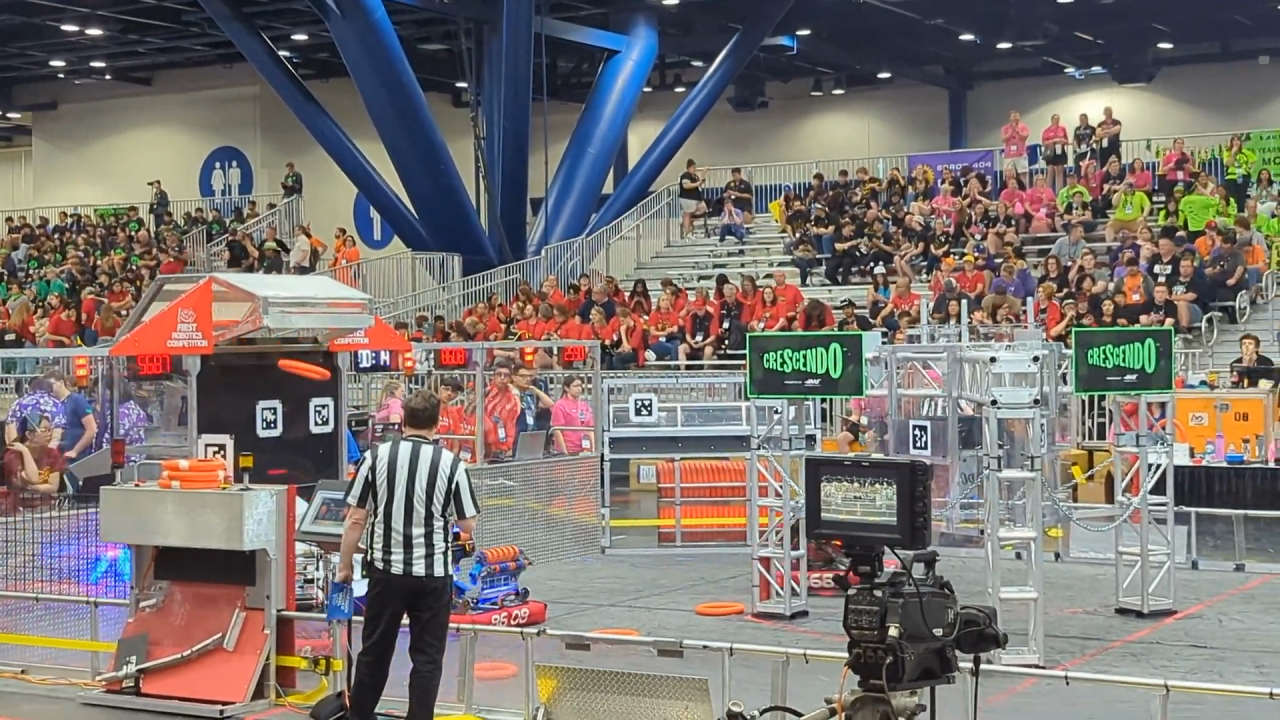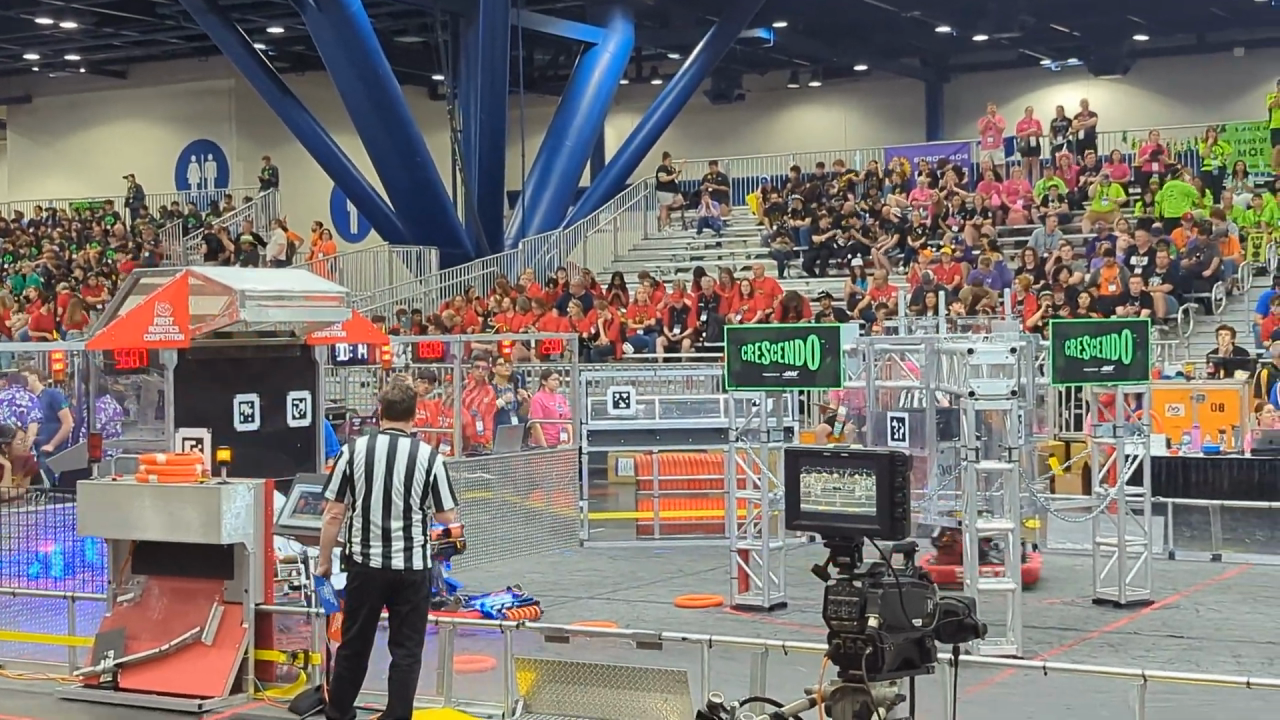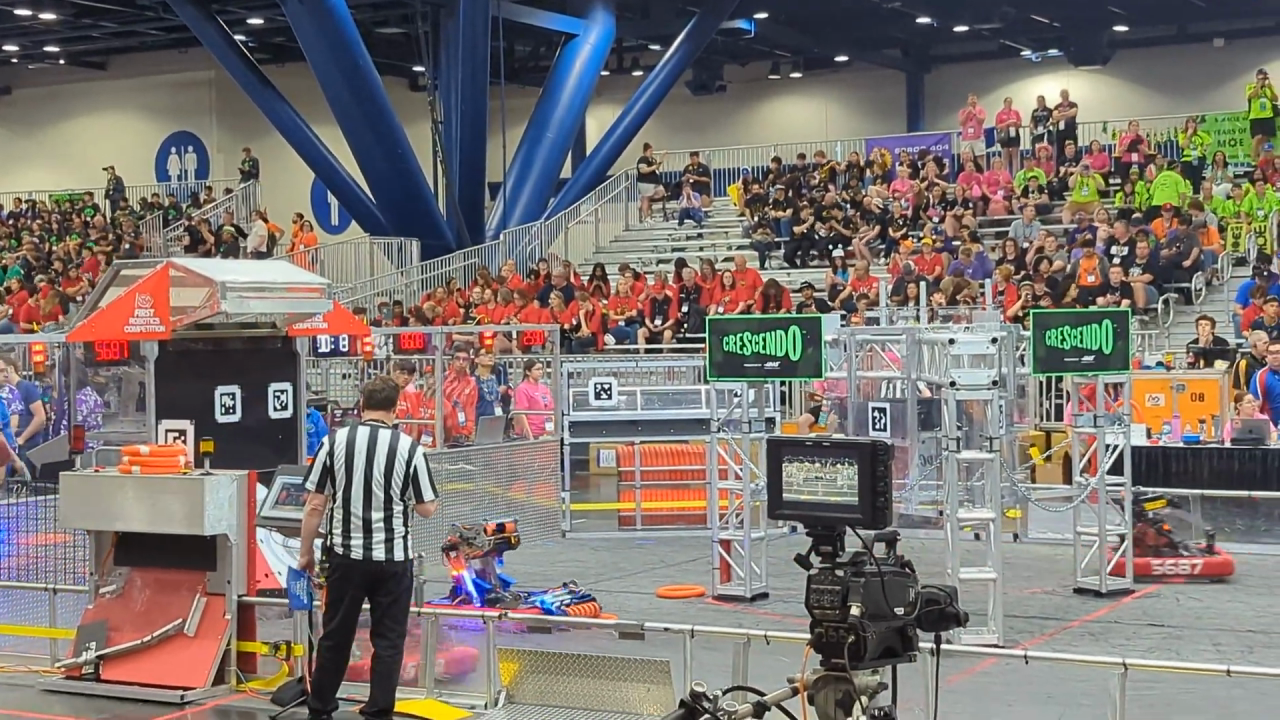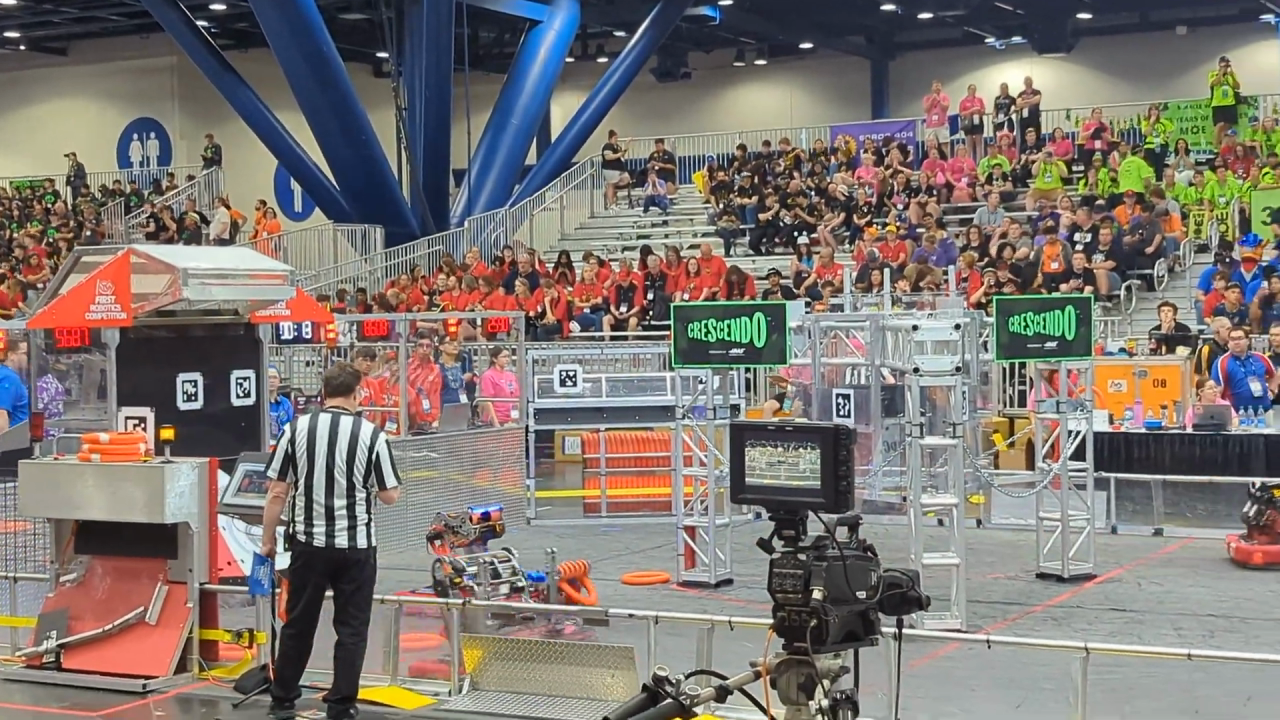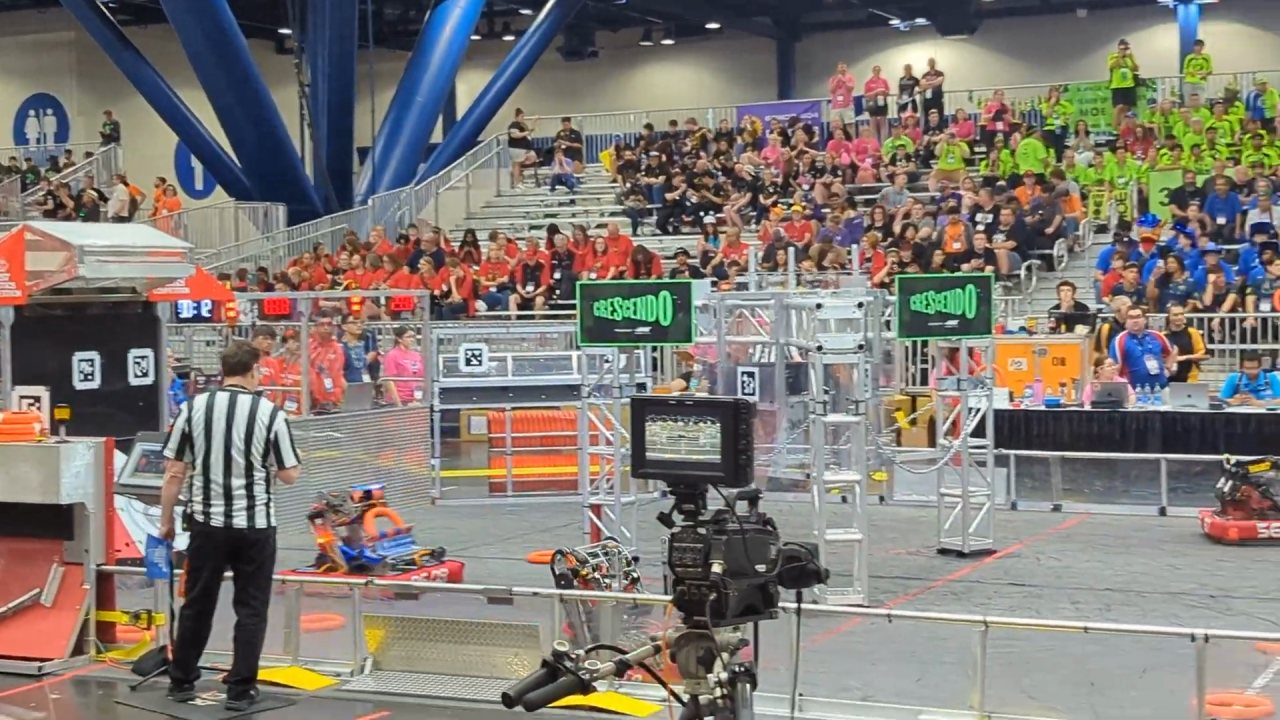
dt=0.4s
person 1, frame 1
left shoulder: (376, 457)
right shoulder: (451, 463)
left elbow: (355, 520)
right elbow: (468, 526)
left wrist: (345, 566)
left hip: (386, 570)
right hip: (432, 573)
left knee: (374, 651)
right knee: (427, 657)
person 1, frame 2
left shoulder: (353, 450)
right shoulder: (429, 456)
left elbow: (334, 514)
right elbow: (446, 517)
left wrist: (324, 560)
left hip: (365, 564)
right hip: (411, 567)
left knee: (353, 645)
right knee: (406, 650)
person 1, frame 3
left shoulder: (334, 441)
right shoulder: (409, 448)
left elbow: (315, 505)
right elbow: (427, 509)
left wrist: (306, 552)
left hip: (345, 556)
right hip: (392, 558)
left knee: (335, 636)
right knee: (388, 641)
person 1, frame 4
left shoulder: (296, 429)
right shoulder: (371, 434)
left elbow: (277, 493)
right elbow: (390, 496)
left wrist: (268, 539)
left hip: (308, 543)
right hip: (355, 546)
left knee: (297, 623)
right knee: (351, 628)
person 1, frame 5
left shoulder: (194, 407)
right shoulder: (270, 413)
left elbow: (175, 472)
right elbow: (289, 475)
left wrist: (167, 519)
right wrist: (294, 455)
left hip: (206, 524)
right hip: (254, 526)
left knee: (197, 604)
right knee: (251, 609)
left ankle: (181, 681)
right ankle: (240, 689)
